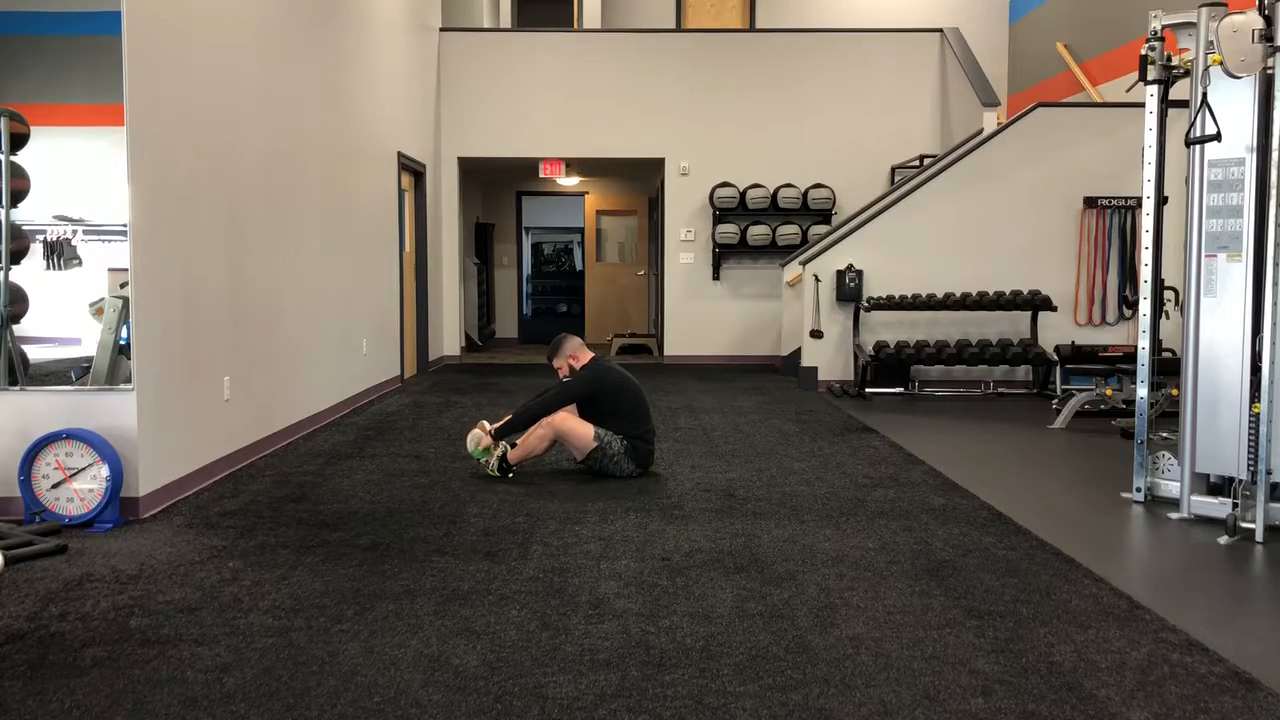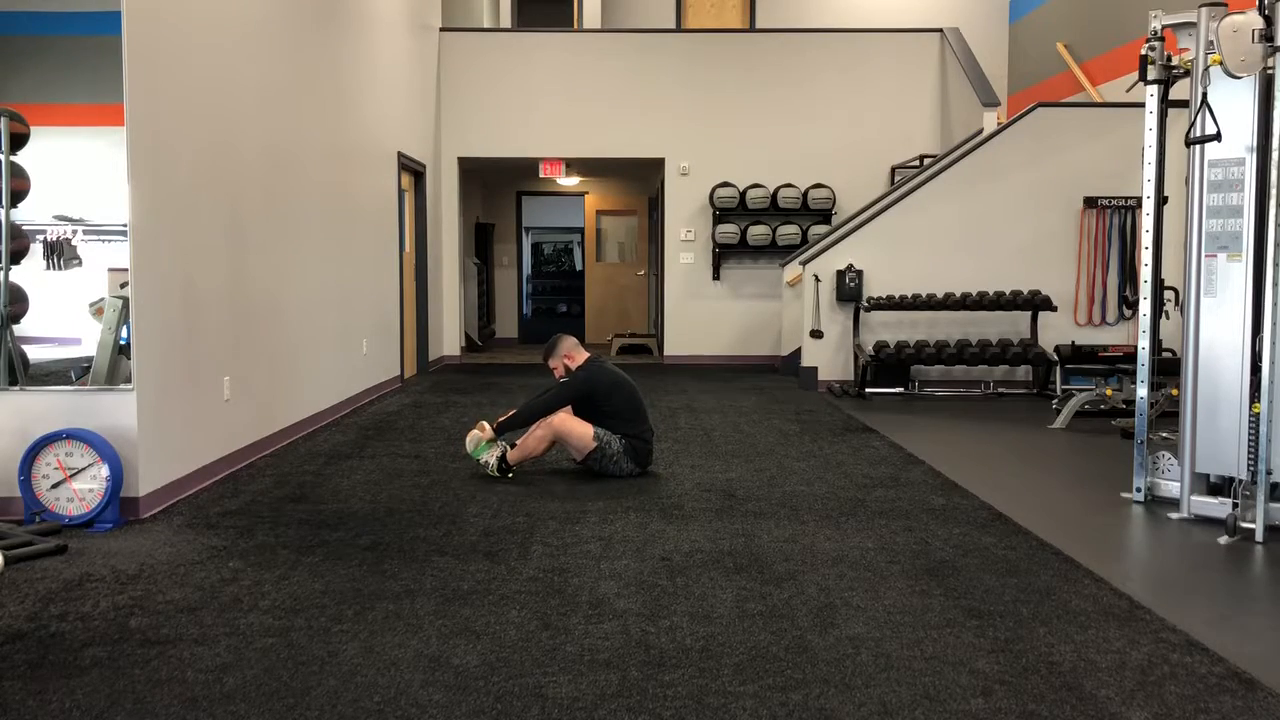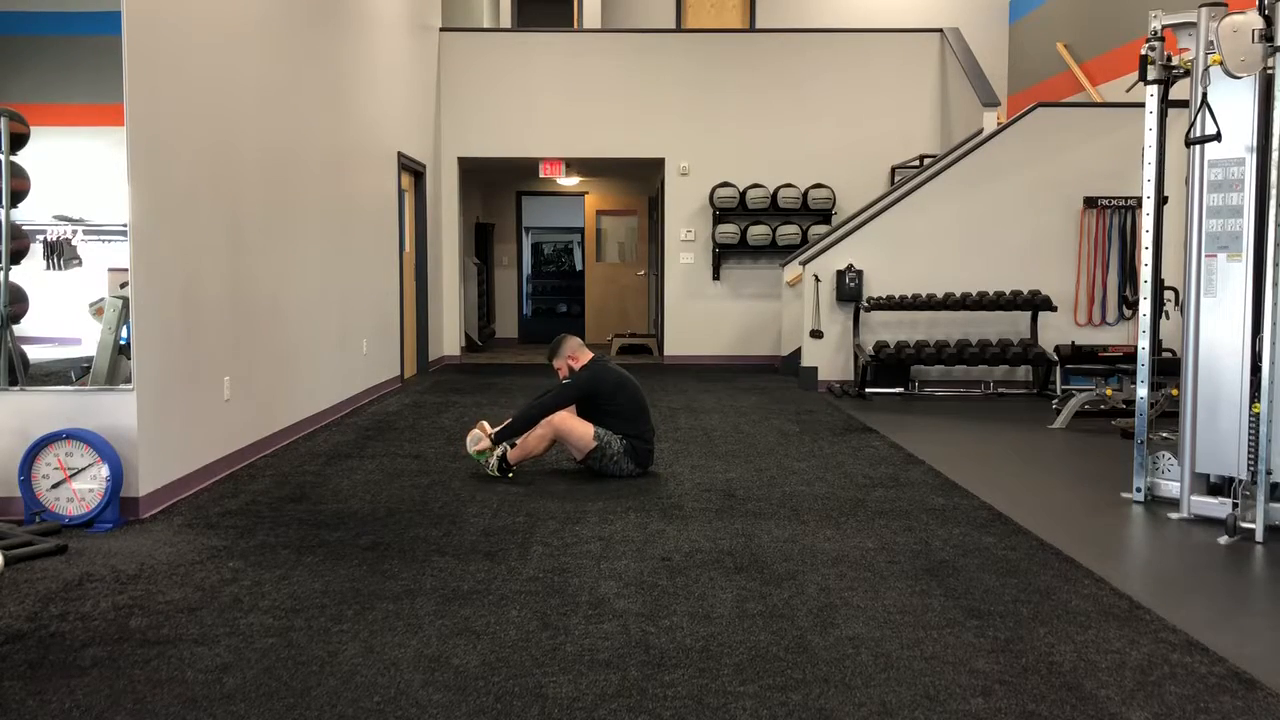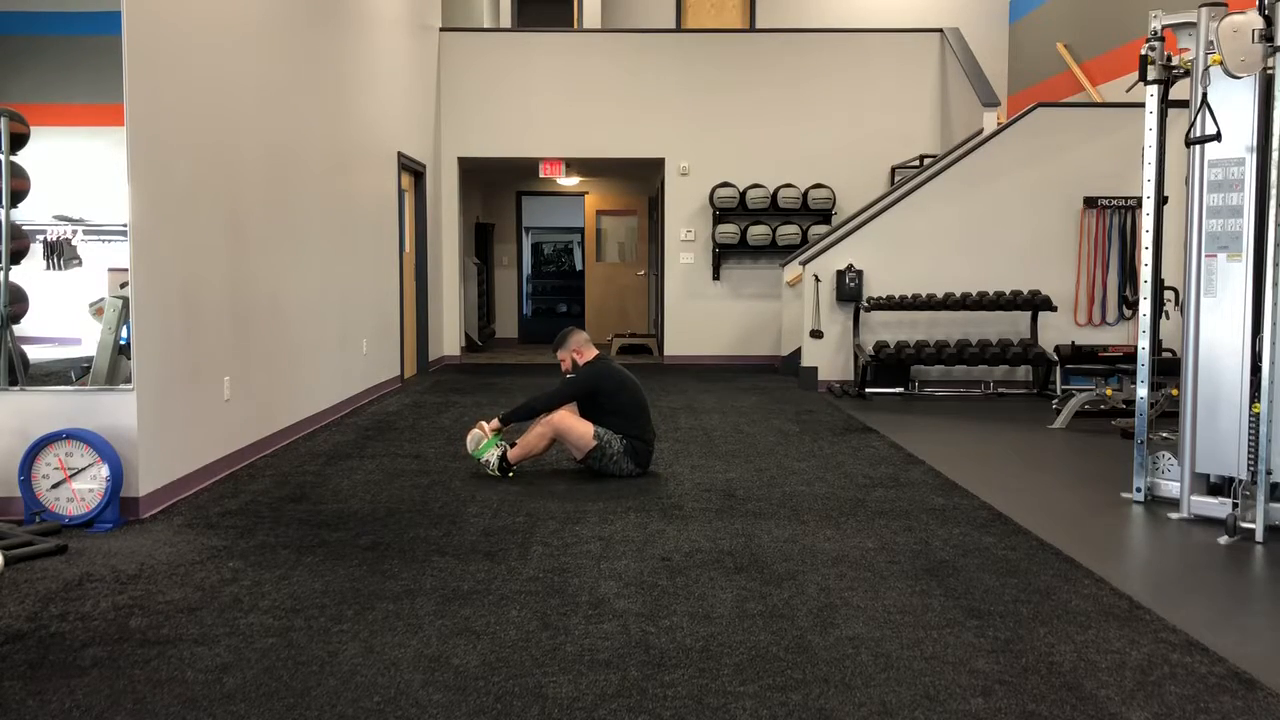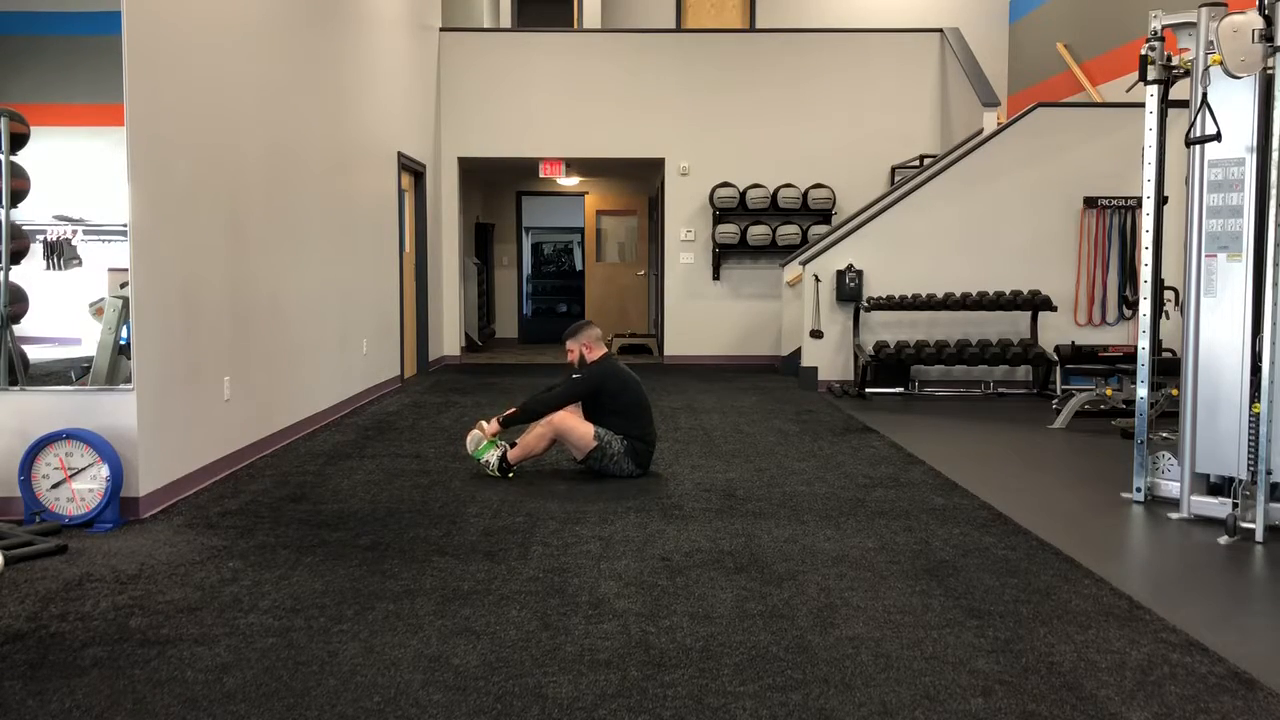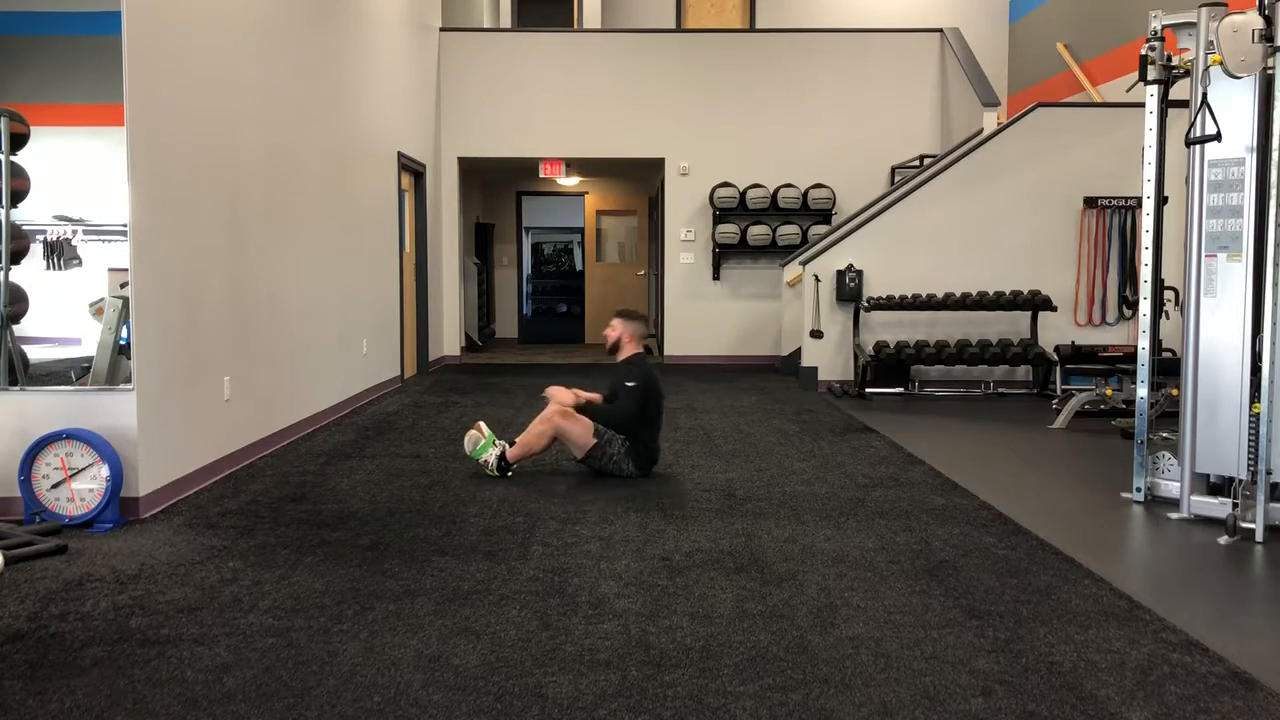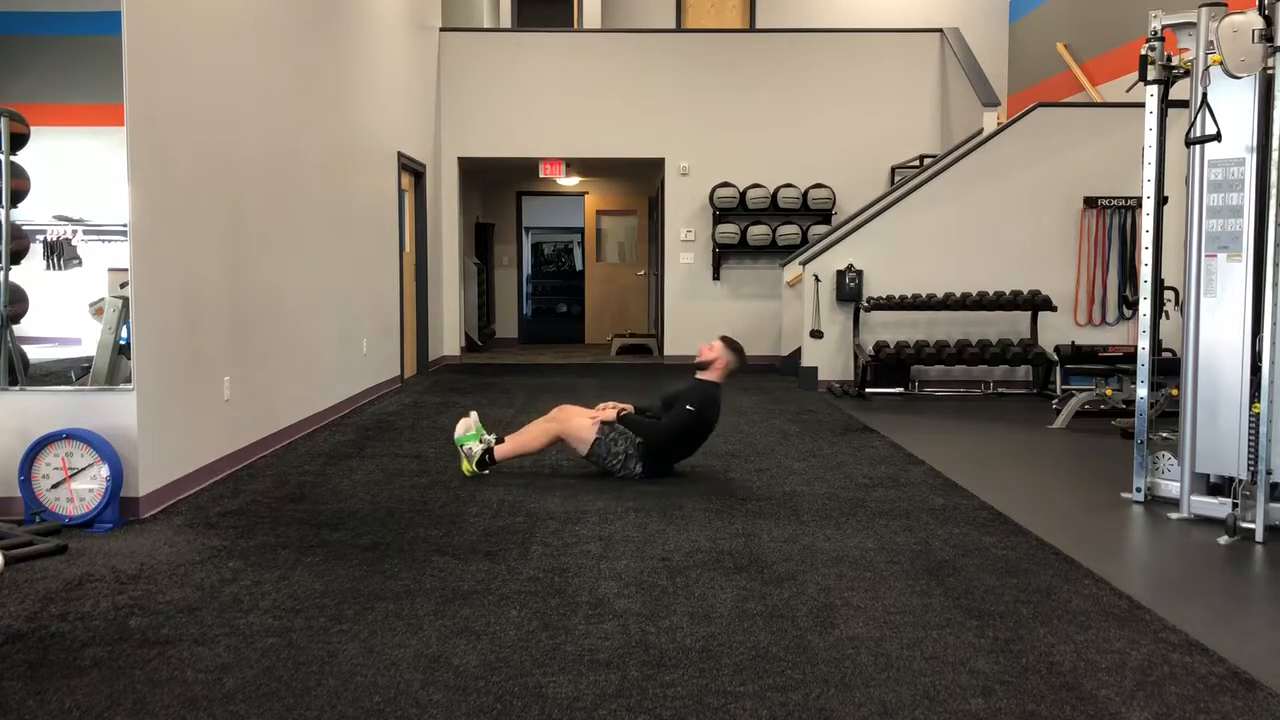
dt=0.5s
person 1, frame 1
left shoulder: (592, 377)
right shoulder: (597, 369)
left elbow: (542, 407)
right elbow: (548, 398)
left wrist: (496, 434)
right wrist: (512, 417)
left hip: (630, 458)
right hip: (625, 447)
left knee: (557, 421)
right knee: (561, 411)
left ankle: (502, 464)
right ankle: (511, 451)
person 1, frame 2
left shoulder: (587, 378)
right shoulder: (594, 369)
left elbow: (539, 408)
right elbow: (547, 400)
left wrist: (497, 429)
right wrist: (516, 413)
left hip: (629, 457)
right hip: (623, 447)
left knee: (557, 422)
right knee: (557, 411)
left ankle: (502, 464)
right ankle: (510, 451)
person 1, frame 3
left shoulder: (590, 378)
right shoulder: (597, 369)
left elbow: (541, 410)
right elbow: (547, 401)
left wrist: (495, 439)
right wrist: (512, 422)
left hip: (629, 458)
right hip: (627, 447)
left knee: (557, 421)
right knee: (558, 411)
left ankle: (503, 463)
right ankle: (510, 451)
person 1, frame 4
left shoulder: (593, 375)
right shoulder: (600, 369)
left elbow: (545, 402)
right elbow: (551, 399)
left wrist: (503, 420)
right wrist: (512, 416)
left hip: (629, 457)
right hip: (623, 446)
left knee: (557, 420)
right knee: (558, 411)
left ankle: (502, 463)
right ankle: (508, 451)
person 1, frame 5
left shoulder: (598, 374)
right shoulder: (604, 367)
left elbow: (549, 402)
right elbow: (555, 395)
left wrist: (502, 422)
right wrist: (514, 412)
left hip: (630, 458)
right hip: (623, 446)
left knee: (557, 420)
right knee: (559, 410)
left ankle: (502, 463)
right ankle: (510, 451)
person 1, frame 6
left shoulder: (635, 372)
right shoulder: (634, 367)
left elbow: (620, 419)
left wrist: (579, 404)
right wrist: (596, 399)
left hip: (631, 460)
right hip: (623, 449)
left knee: (555, 417)
right knee: (559, 403)
left ankle: (502, 463)
right ankle: (507, 450)
person 1, frame 7
left shoulder: (703, 398)
right shoulder: (701, 391)
left elbow: (661, 434)
left wrist: (620, 416)
right wrist: (631, 410)
left hip: (639, 460)
right hip: (640, 448)
left knee: (559, 422)
right knee: (564, 412)
left ankle: (484, 458)
right ankle: (496, 443)
